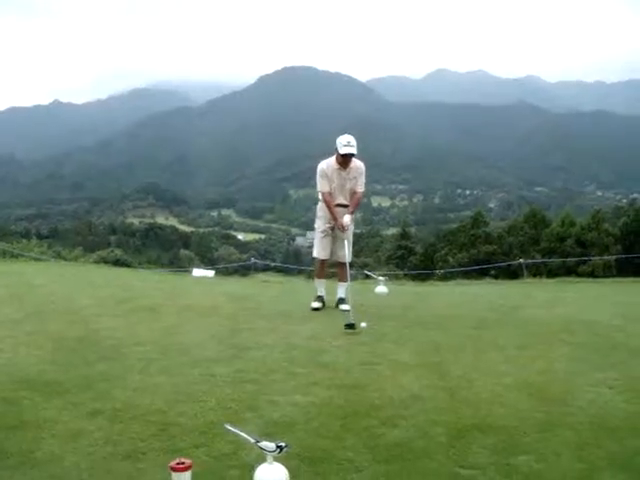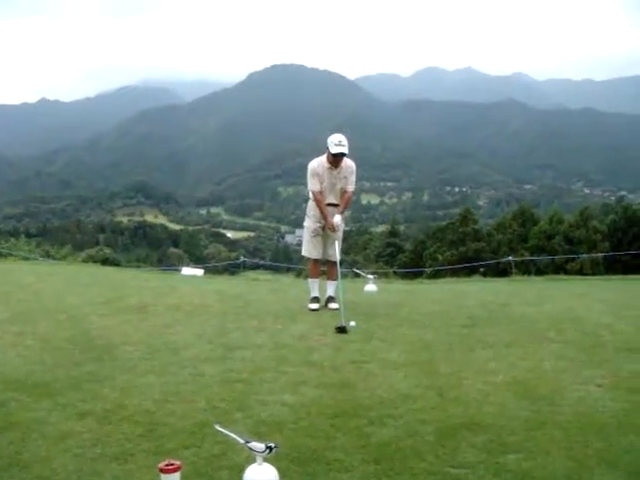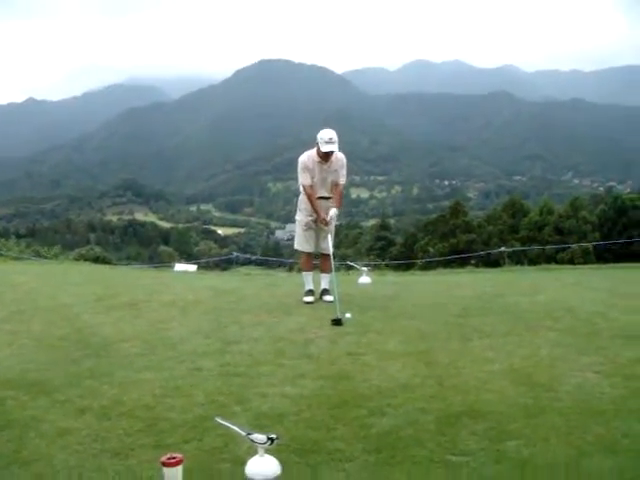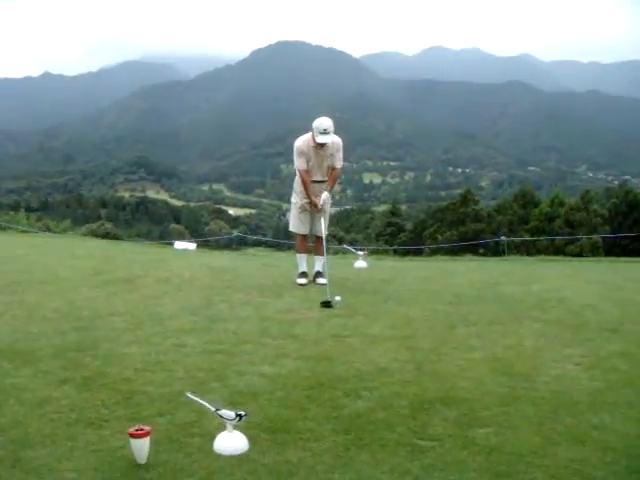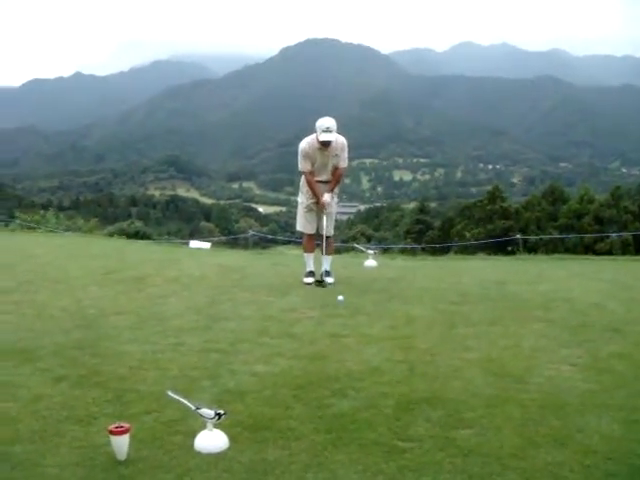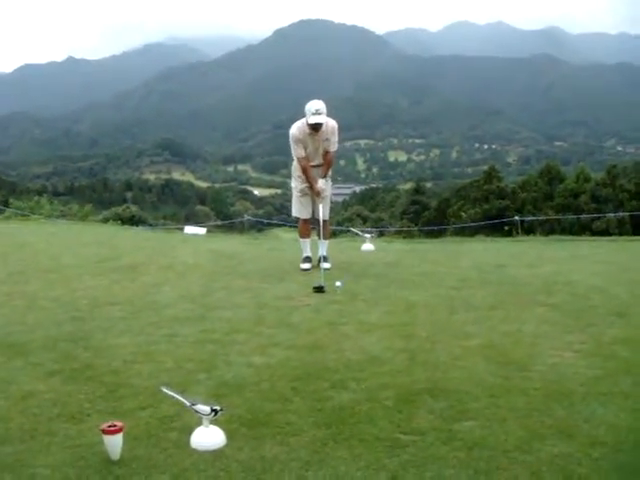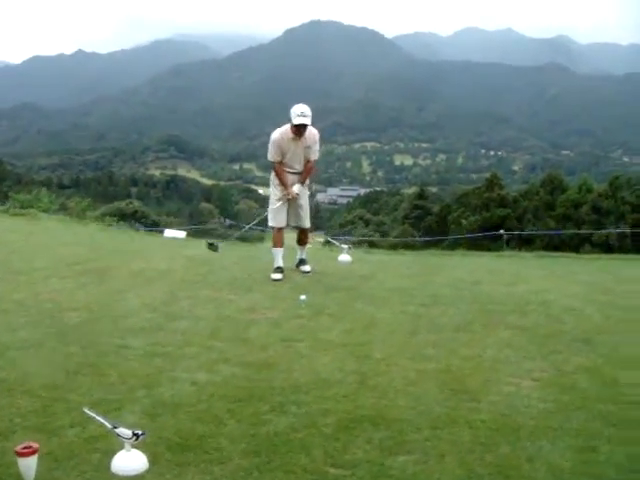
dt=0.7s
person 1, frame 1
left shoulder: (359, 167)
right shoulder: (324, 167)
left elbow: (358, 193)
right elbow: (326, 195)
left wrist: (348, 215)
right wrist: (337, 219)
left hip: (347, 213)
right hip: (326, 212)
left knee: (344, 258)
right knee: (321, 256)
left ankle: (341, 297)
right ankle: (320, 295)
person 1, frame 2
left shoulder: (350, 166)
right shoulder: (314, 165)
left elbow: (348, 193)
right elbow: (317, 195)
left wrist: (338, 215)
right wrist: (327, 219)
left hip: (337, 212)
right hip: (317, 211)
left knee: (333, 257)
right knee: (313, 256)
left ankle: (330, 295)
right ankle: (314, 295)
person 1, frame 3
left shoulder: (340, 159)
right shoulder: (305, 159)
left elbow: (339, 186)
right elbow: (308, 189)
left wrist: (335, 209)
right wrist: (318, 213)
left hip: (329, 205)
right hip: (308, 204)
left knee: (326, 250)
right knee: (306, 249)
left ankle: (325, 288)
right ankle: (308, 288)
person 1, frame 4
left shoulder: (337, 142)
right shoulder: (300, 143)
left elbow: (336, 170)
right elbow: (303, 173)
left wrist: (327, 192)
right wrist: (311, 197)
left hip: (324, 188)
right hip: (303, 188)
left knee: (320, 233)
right knee: (301, 231)
left ankle: (318, 270)
right ankle: (302, 270)
person 1, frame 5
left shoulder: (341, 143)
right shoulder: (305, 145)
left elbow: (340, 170)
right elbow: (308, 174)
left wrist: (328, 193)
right wrist: (318, 197)
left hip: (330, 189)
right hip: (310, 189)
left knee: (328, 232)
right knee: (308, 231)
left ankle: (326, 269)
right ankle: (309, 269)
person 1, frame 6
left shoulder: (332, 126)
right shoulder: (296, 131)
left elbow: (330, 154)
right elbow: (302, 161)
left wrist: (322, 180)
right wrist: (313, 185)
left hip: (323, 173)
right hip: (302, 174)
left knee: (324, 216)
right knee: (304, 216)
left ankle: (323, 254)
right ankle: (306, 255)
person 1, frame 7
left shoulder: (314, 134)
right shoulder: (278, 136)
left elbow: (311, 162)
right elbow: (276, 164)
left wrist: (299, 185)
right wrist: (287, 187)
left hip: (301, 181)
right hip: (281, 181)
left knee: (304, 225)
right knee: (278, 225)
left ankle: (301, 258)
right ankle: (278, 265)
